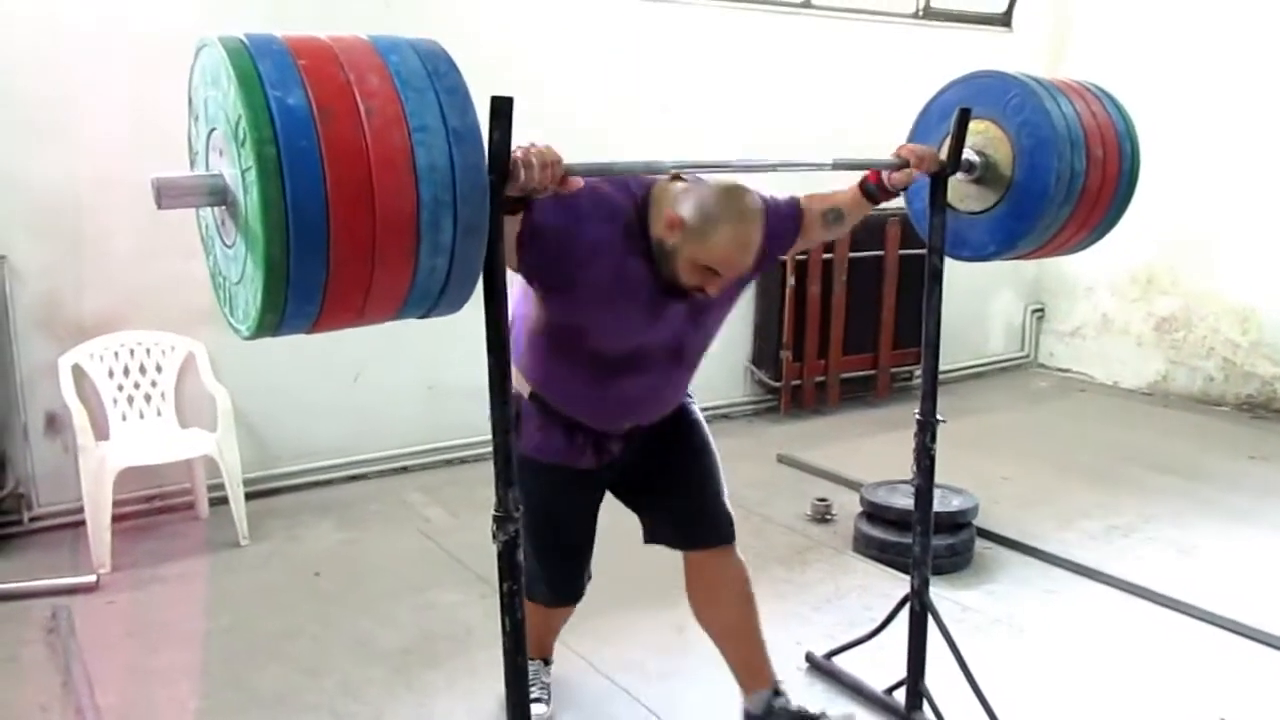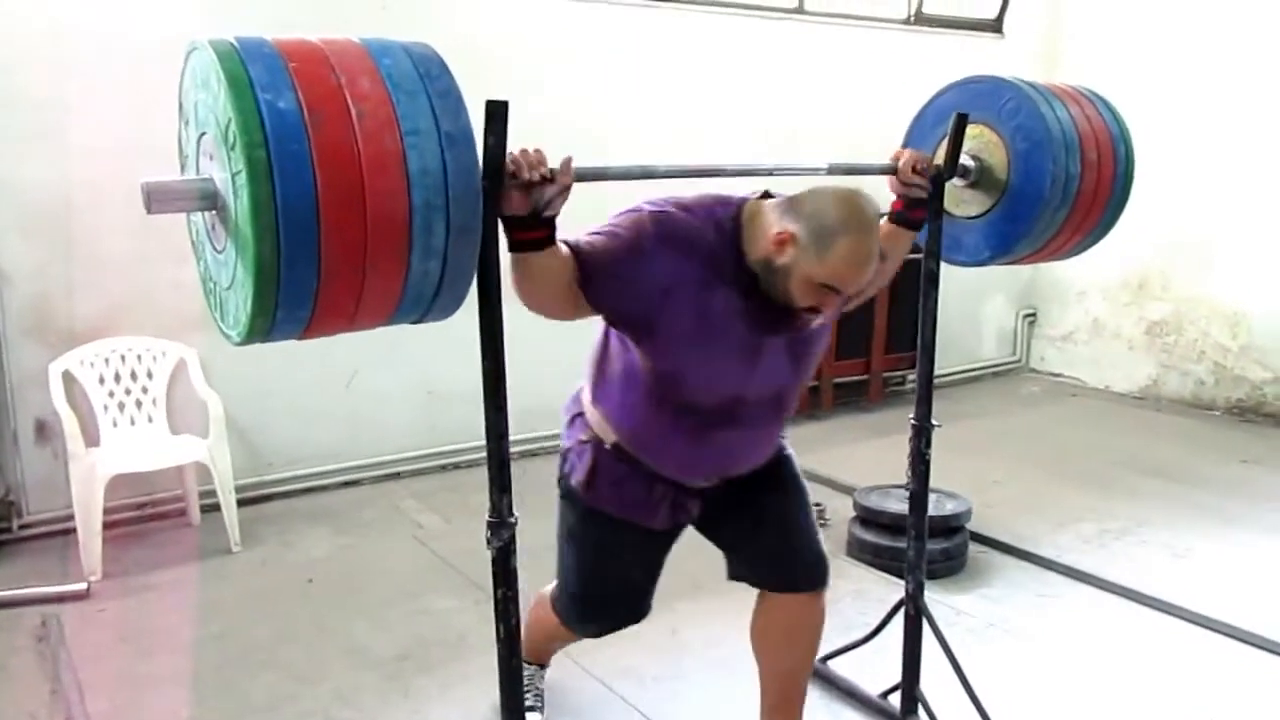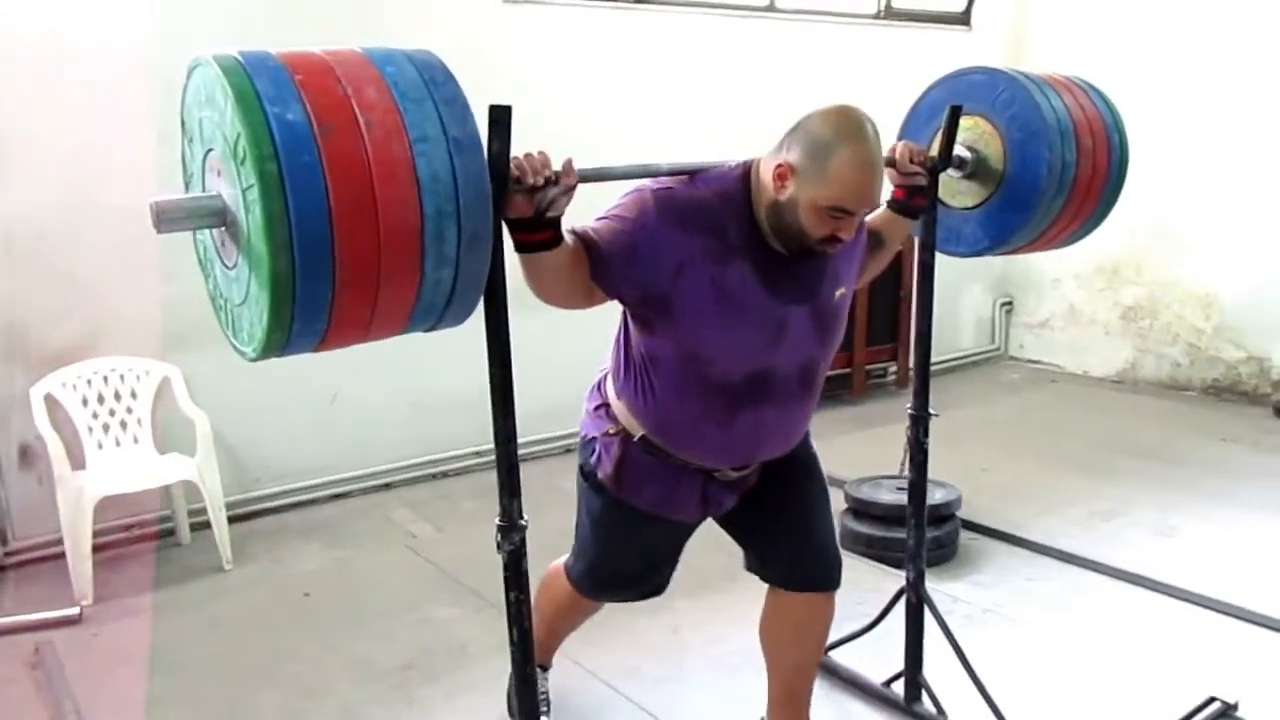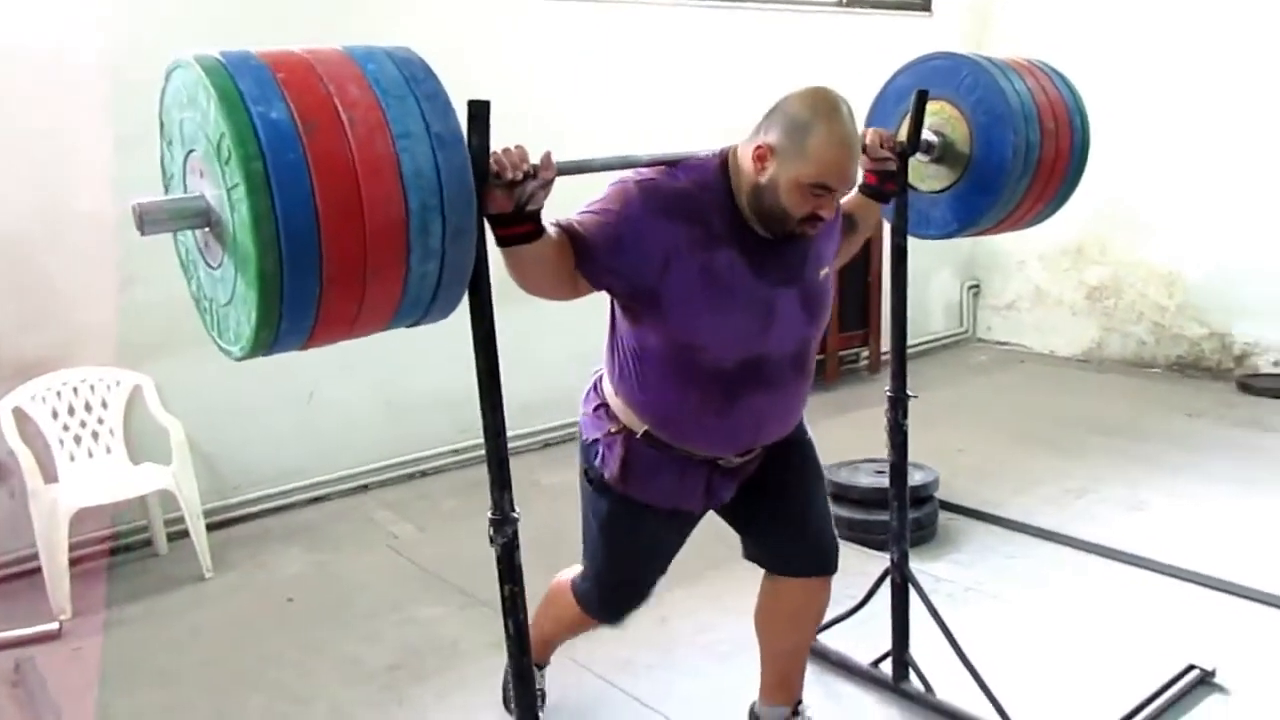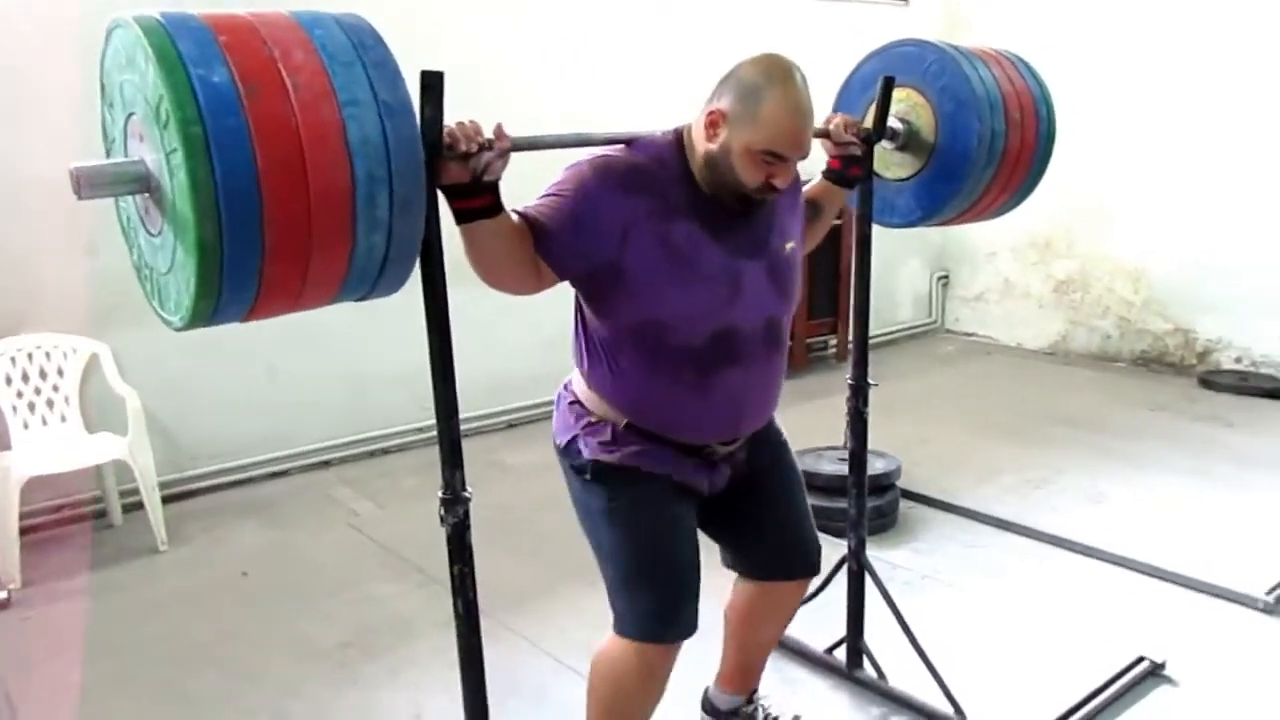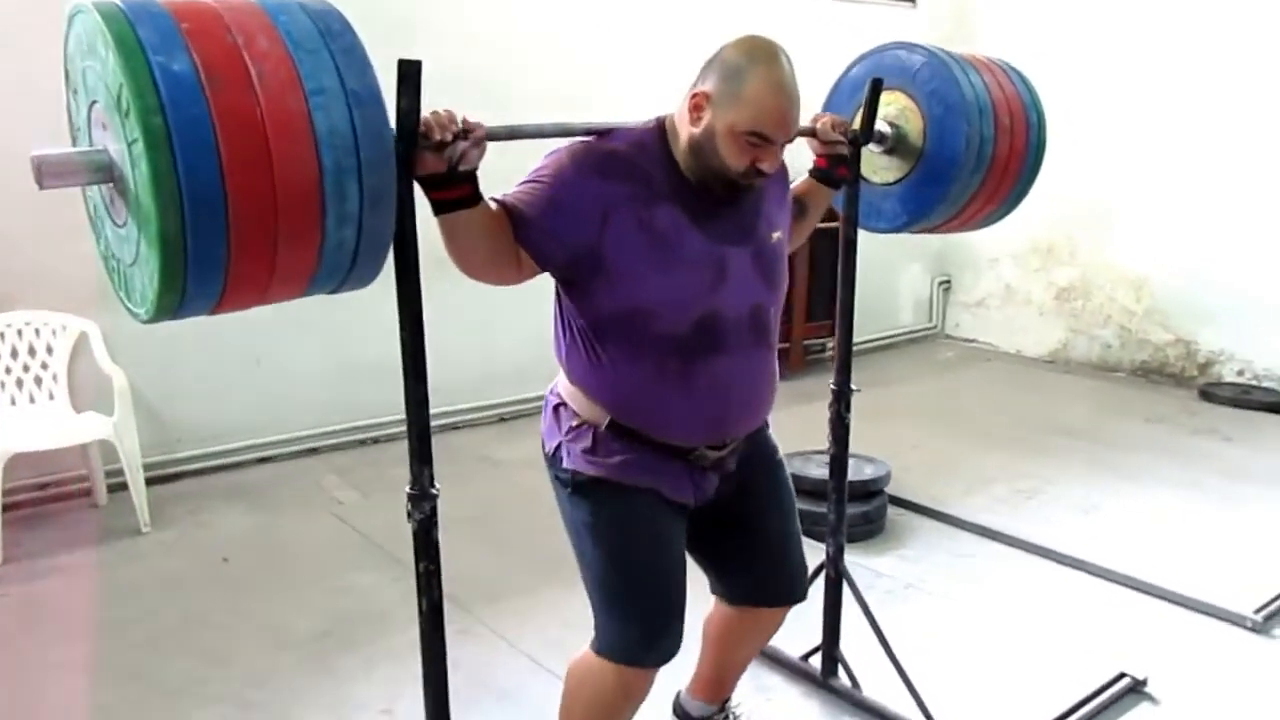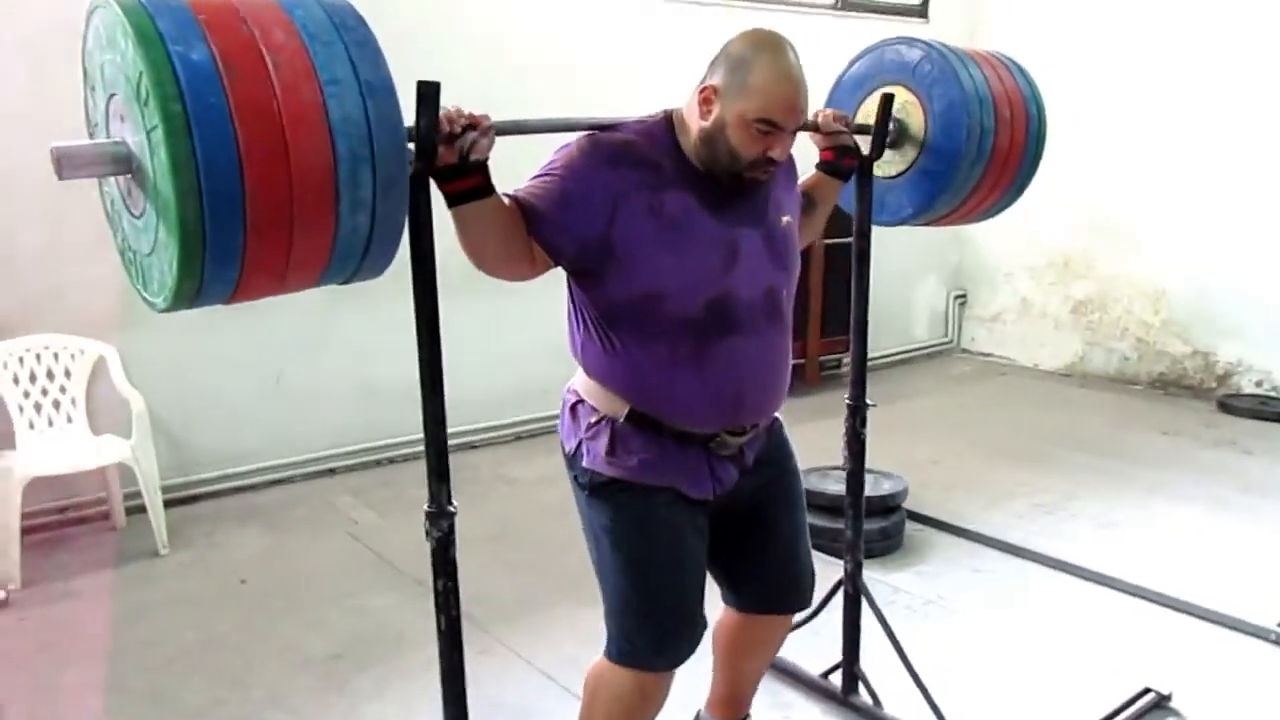
dt=0.3s
person 1, frame 1
left shoulder: (740, 222)
right shoulder: (580, 214)
left elbow: (814, 215)
left wrist: (883, 184)
right wrist: (512, 195)
left hip: (657, 419)
right hip: (551, 424)
left knee: (712, 541)
right knee: (554, 579)
right ankle: (532, 664)
person 1, frame 2
left shoulder: (830, 259)
right shoulder: (667, 241)
left elbow: (867, 279)
right elbow: (556, 292)
left wrist: (907, 212)
right wrist: (528, 223)
right hip: (626, 465)
left knee: (800, 579)
right knee: (589, 606)
right ankle: (527, 665)
person 1, frame 3
left shoulder: (837, 226)
right shoulder: (673, 217)
right elbow: (571, 283)
left wrist: (908, 202)
right wrist: (533, 225)
right hip: (648, 456)
left knee: (811, 578)
right knee: (596, 580)
right ankle: (531, 667)
person 1, frame 4
left shoulder: (811, 207)
right shoulder: (658, 208)
right elbow: (558, 273)
left wrist: (879, 185)
right wrist: (515, 218)
left hip: (769, 441)
right hip: (649, 451)
left knee: (808, 565)
right knee: (610, 593)
right ankle: (529, 663)
person 1, frame 5
left shoulder: (775, 186)
right shoulder: (615, 188)
right elbow: (520, 267)
left wrist: (843, 173)
right wrist: (474, 196)
left hip: (741, 437)
right hip: (625, 448)
left knee: (787, 566)
right knee: (657, 628)
person 1, frame 6
left shoulder: (761, 177)
right shoulder: (600, 176)
right elbow: (500, 257)
left wrist: (830, 172)
right wrist: (452, 186)
left hip: (736, 447)
right hip: (617, 460)
left knee: (771, 590)
right knee: (639, 642)
person 1, frame 7
left shoulder: (771, 171)
right shoulder: (610, 168)
right elbow: (515, 253)
left wrist: (836, 164)
right wrist: (464, 177)
left hip: (752, 444)
right hip: (637, 459)
left knee: (776, 598)
right knee: (653, 645)
